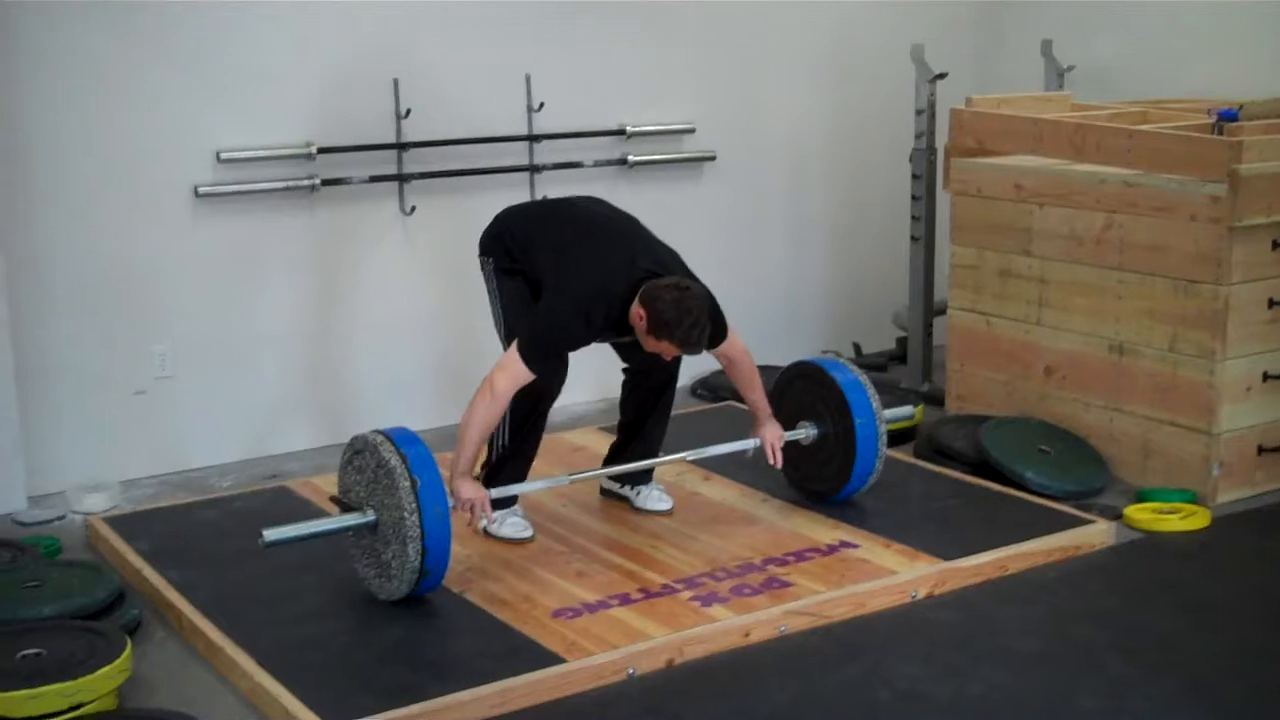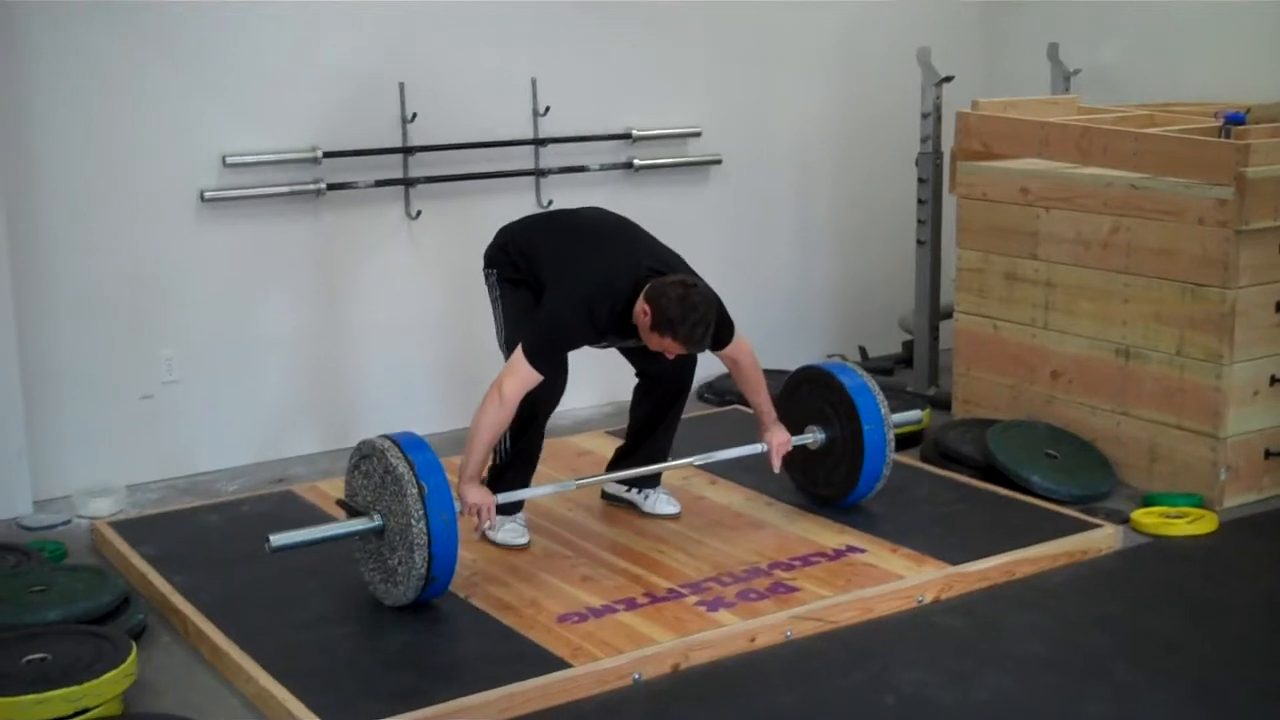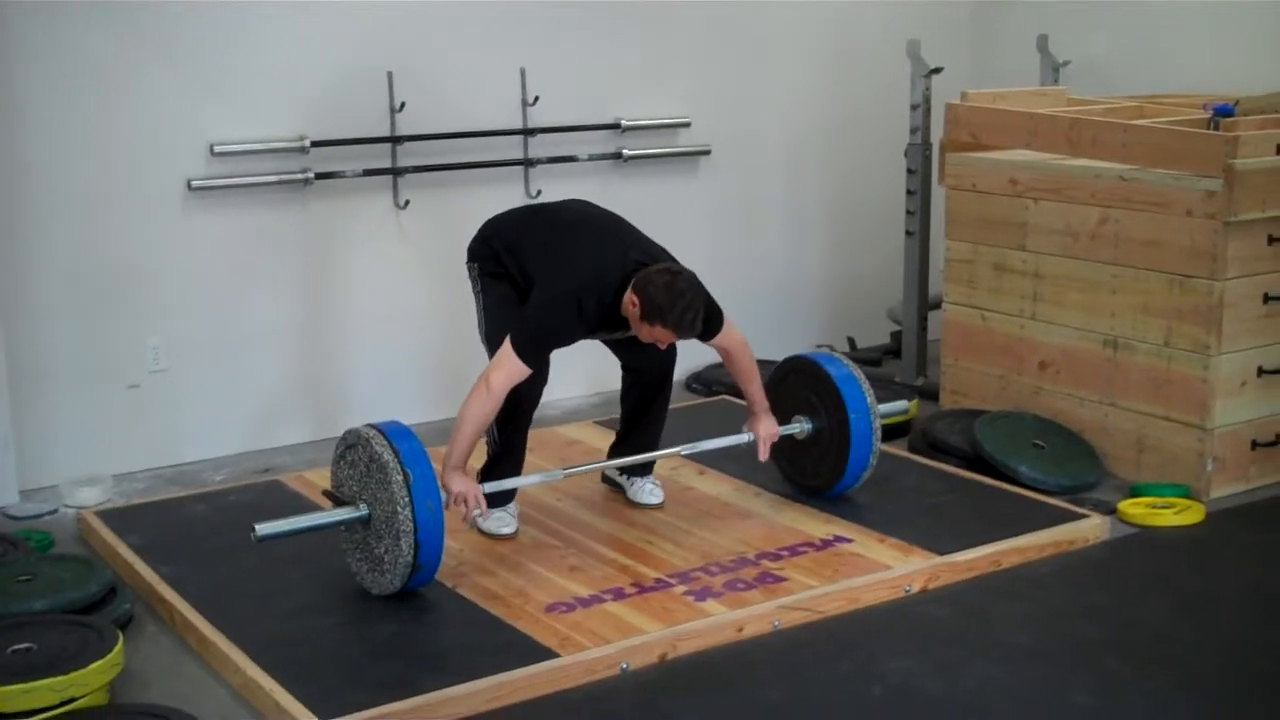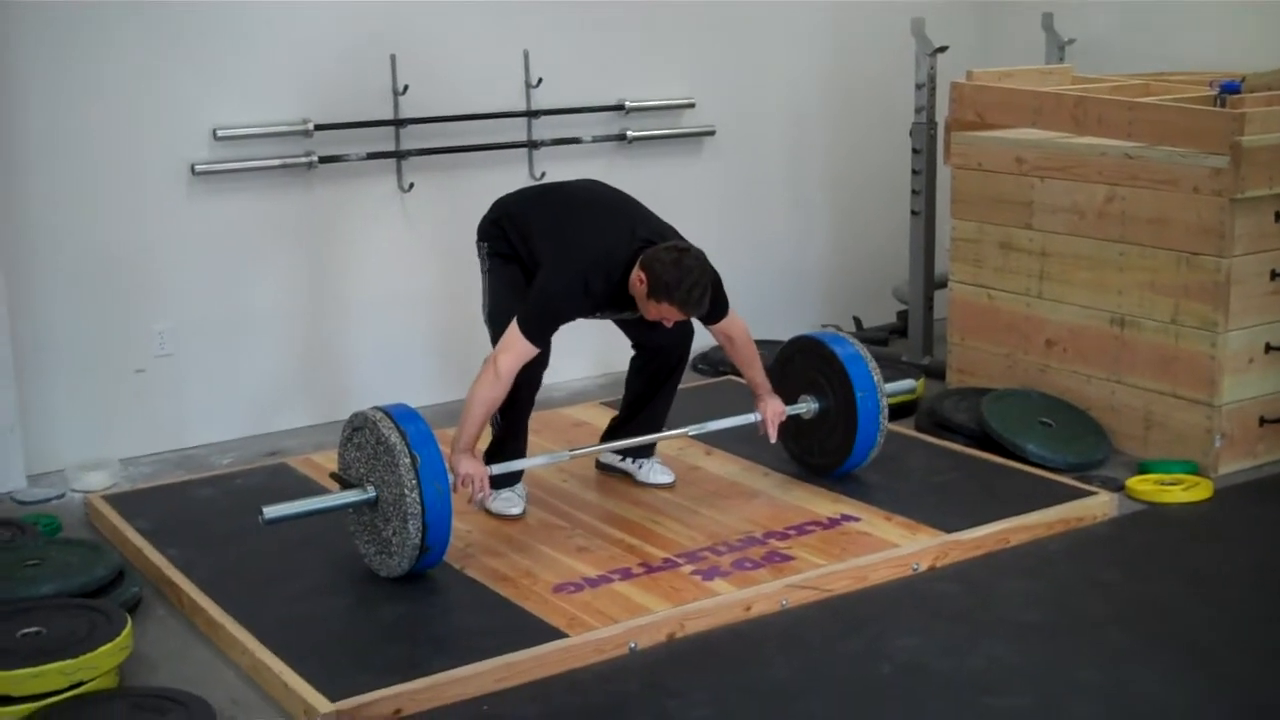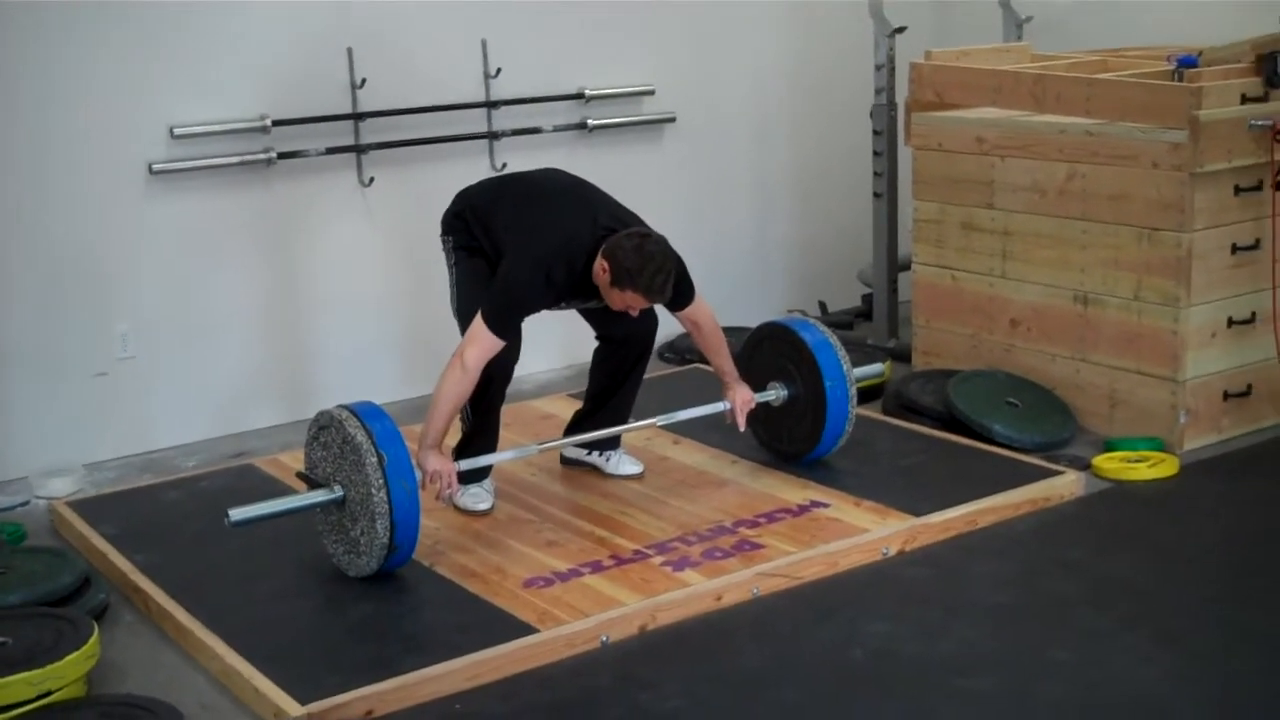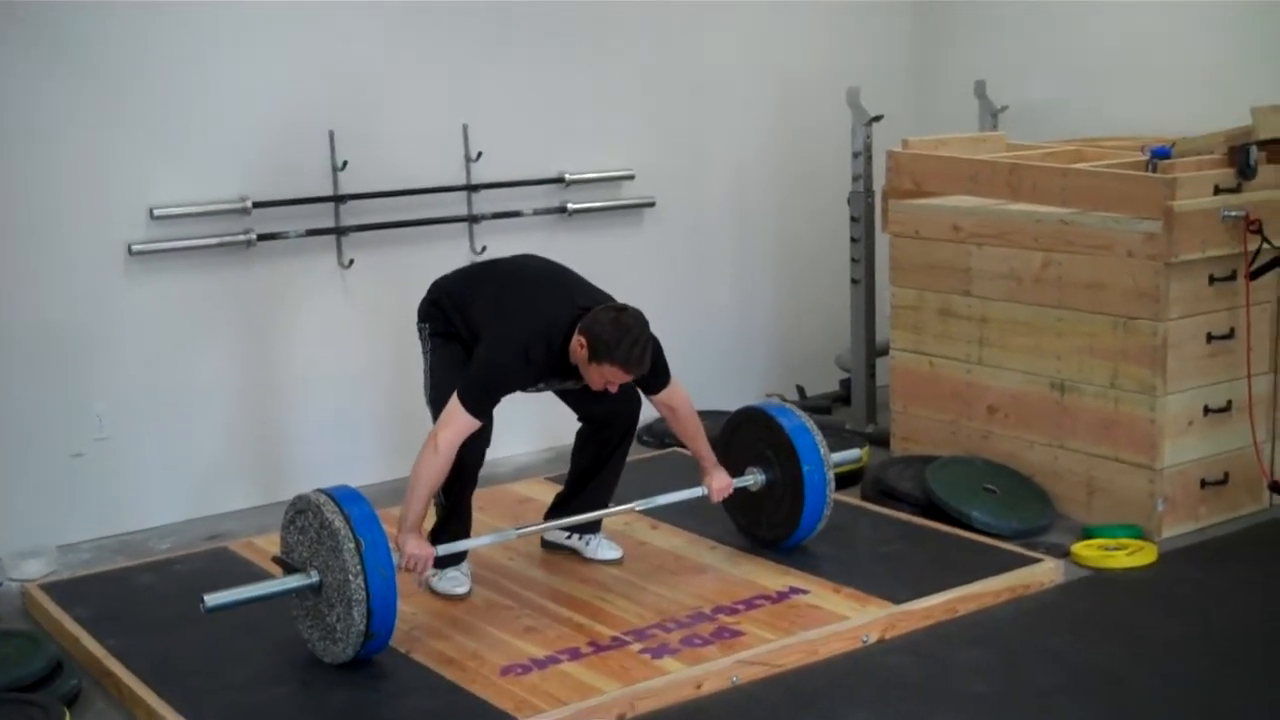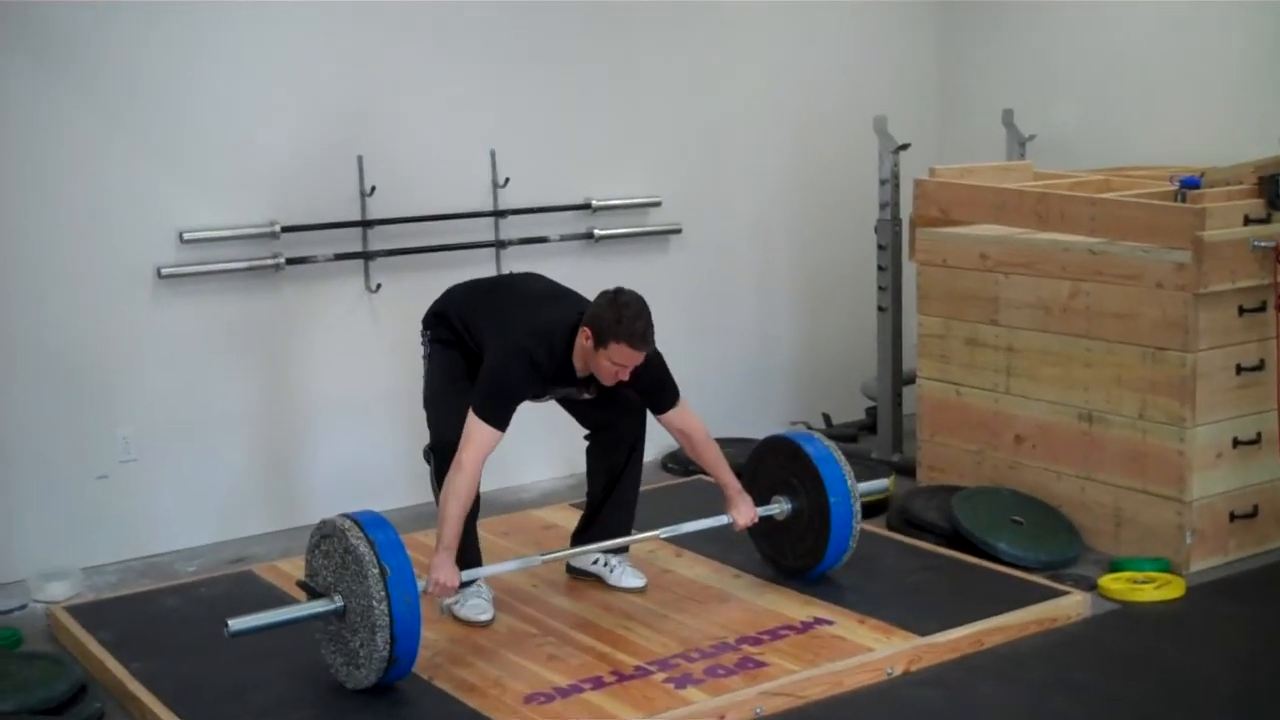
dt=0.5s
person 1, frame 1
left shoulder: (685, 299)
right shoulder: (581, 307)
left elbow: (733, 352)
right elbow: (499, 385)
left wrist: (764, 419)
right wrist: (461, 477)
right hip: (510, 252)
left knee: (656, 366)
right knee: (544, 373)
left ankle: (627, 475)
right ankle: (497, 496)
person 1, frame 2
left shoulder: (691, 301)
right shoulder: (584, 307)
left elbow: (738, 354)
right elbow: (507, 389)
left wrist: (769, 423)
right wrist: (469, 482)
left hip: (599, 259)
right hip: (515, 267)
left knee: (675, 370)
right knee: (542, 382)
left ankle: (631, 478)
right ankle: (500, 504)
person 1, frame 3
left shoulder: (677, 291)
right shoulder: (573, 300)
left elbow: (731, 344)
right elbow: (495, 381)
left wrist: (760, 412)
right wrist: (453, 470)
right hip: (499, 259)
left knee: (654, 361)
right knee: (524, 377)
left ankle: (630, 467)
right ankle: (494, 495)
person 1, frame 4
left shoulder: (685, 271)
right shoulder: (579, 279)
left elbow: (731, 331)
right elbow: (503, 363)
left wrist: (763, 394)
right wrist: (462, 454)
left knee: (673, 340)
right knee: (525, 359)
left ankle: (627, 448)
right ankle: (501, 476)
person 1, frame 5
left shoulder: (652, 260)
right shoulder: (541, 269)
left elbow: (697, 318)
right elbow: (469, 359)
left wrist: (731, 382)
right wrist: (430, 449)
right hip: (473, 232)
left knee: (637, 330)
right knee: (497, 351)
left ankle: (591, 441)
right ankle: (470, 472)
person 1, frame 6
left shoulder: (626, 339)
right shoulder: (518, 351)
left elbow: (672, 403)
right elbow: (444, 440)
left wrist: (710, 466)
right wrist: (409, 532)
left hip: (535, 310)
right hip: (451, 322)
left knee: (620, 410)
right knee: (468, 435)
left ankle: (572, 525)
right ankle: (445, 556)
person 1, frame 7
left shoulder: (633, 353)
right shoulder: (523, 355)
left elbow: (684, 425)
right elbow: (469, 457)
left wrist: (735, 494)
right wrist: (444, 557)
right hip: (455, 334)
left knee: (625, 419)
right knee: (450, 439)
left ankle: (596, 549)
right ankle: (464, 580)
